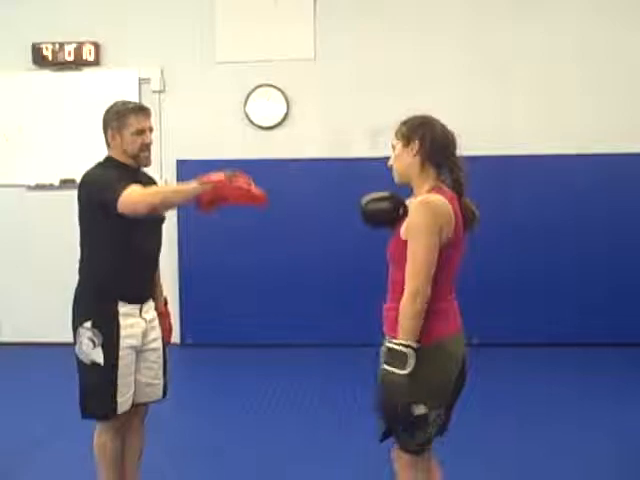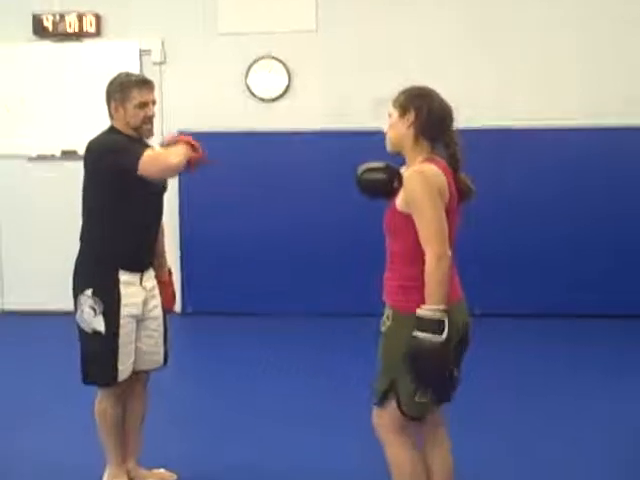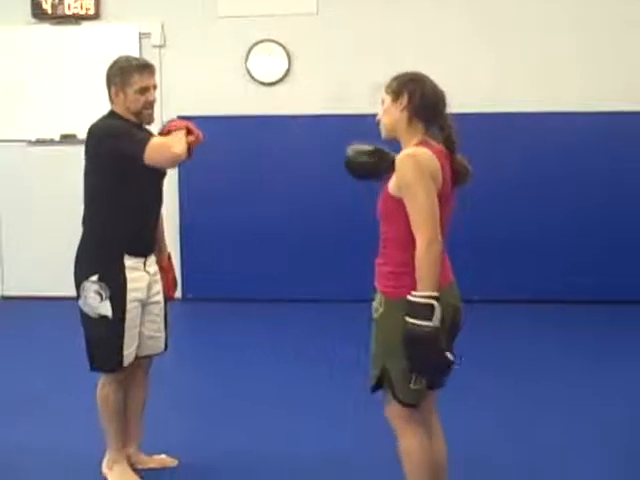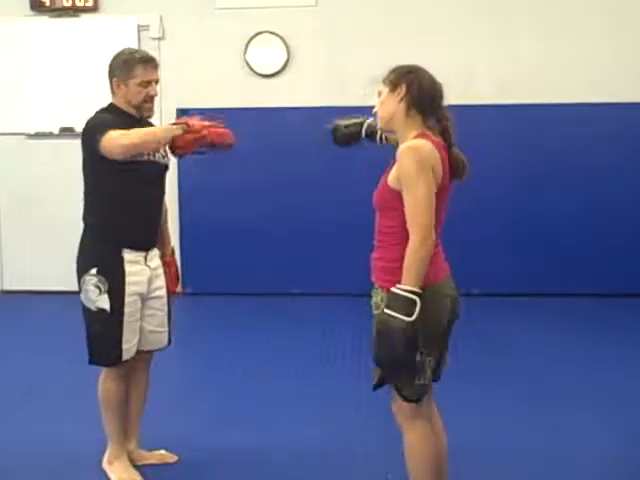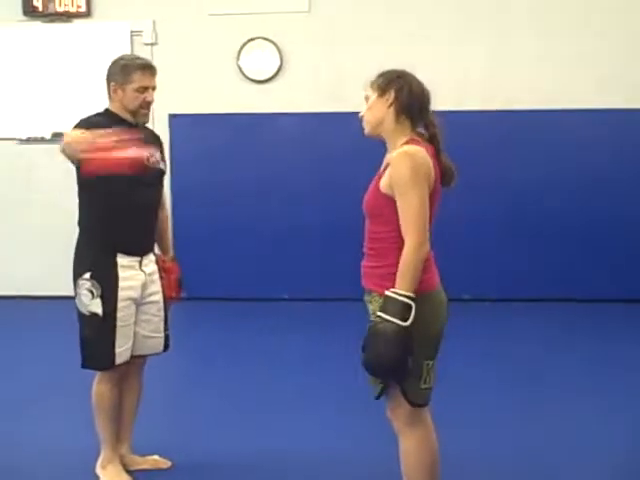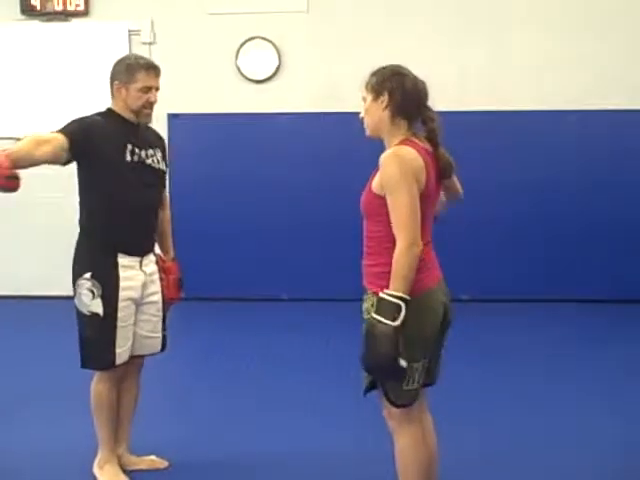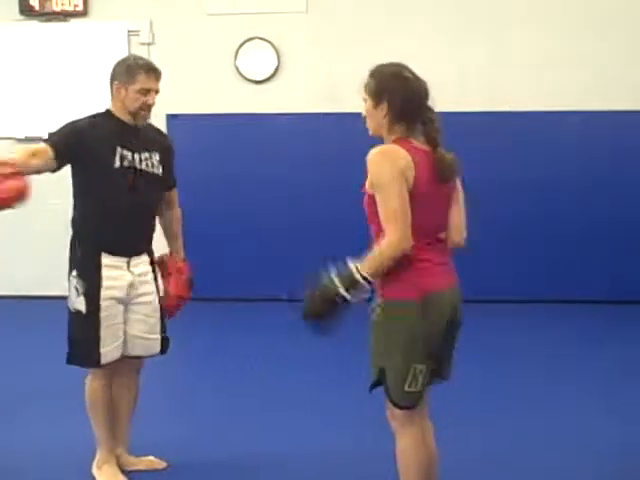
dt=0.2s
person 1, frame 1
left shoulder: (146, 182)
right shoulder: (99, 180)
right elbow: (141, 203)
left wrist: (159, 302)
right wrist: (202, 187)
left hip: (144, 312)
right hip: (107, 315)
left knee: (137, 410)
right knee: (112, 416)
person 1, frame 2
left shoulder: (144, 151)
right shoulder: (105, 149)
right elbow: (165, 166)
left wrist: (162, 270)
right wrist: (183, 149)
left hip: (143, 280)
right hip: (107, 283)
left knee: (140, 376)
right knee: (113, 381)
person 1, frame 3
left shoulder: (145, 135)
right shoulder: (108, 133)
right elbow: (172, 154)
left wrist: (163, 255)
right wrist: (180, 133)
left hip: (145, 264)
right hip: (108, 267)
left knee: (141, 362)
right knee: (115, 368)
person 1, frame 4
left shoulder: (153, 131)
right shoulder: (102, 124)
right elbow: (122, 146)
left wrist: (166, 251)
right wrist: (180, 129)
left hip: (149, 259)
right hip: (111, 261)
left knee: (142, 357)
right knee: (116, 362)
left ankle: (133, 444)
person 1, frame 5
left shoulder: (152, 140)
right shoulder: (98, 127)
right elbow: (74, 143)
left wrist: (168, 256)
right wrist: (102, 148)
left hip: (146, 264)
right hip: (106, 266)
left knee: (137, 362)
right knee: (110, 365)
person 1, frame 6
left shoulder: (155, 140)
right shoulder: (89, 129)
right elbow: (48, 145)
left wrist: (169, 257)
left hip: (145, 265)
right hip: (102, 266)
left knee: (134, 363)
right knee: (108, 365)
person 1, frame 7
left shoulder: (159, 141)
right shoulder: (87, 132)
left elbow: (169, 204)
right elbow: (39, 155)
left wrist: (178, 258)
left hip: (142, 265)
right hip: (97, 265)
left knee: (132, 362)
right knee: (102, 364)
person 2, frame 1
left shoulder: (428, 207)
right shoulder: (442, 201)
left elbow: (417, 292)
left wrist: (397, 364)
right wrist: (401, 216)
left hip: (424, 347)
right hip: (440, 341)
person 2, frame 2
left shoulder: (421, 176)
right shoulder: (435, 171)
left elbow: (438, 256)
left wrist: (431, 325)
right wrist: (397, 185)
left hip: (417, 314)
right hip: (436, 311)
left knee: (389, 424)
right knee: (428, 423)
person 2, frame 3
left shoulder: (413, 160)
right shoulder: (432, 154)
left elbow: (429, 241)
left wrist: (423, 316)
right wrist: (388, 166)
left hip: (408, 301)
right hip: (426, 296)
left knee: (403, 415)
right knee: (422, 411)
person 2, frame 4
left shoulder: (414, 153)
right shoulder: (427, 145)
left elbow: (422, 238)
left wrist: (402, 311)
right wrist: (369, 130)
left hip: (407, 293)
right hip: (424, 290)
left knee: (409, 409)
right knee: (417, 404)
person 2, frame 5
left shoulder: (406, 159)
right shoulder: (411, 152)
left elbow: (416, 244)
left wrist: (394, 316)
left hip: (402, 299)
right hip: (403, 298)
left knee: (406, 415)
right knee: (411, 409)
person 2, frame 6
left shoulder: (397, 159)
right shoulder: (421, 152)
left elbow: (409, 244)
right elbow: (452, 192)
left wrist: (389, 315)
left hip: (401, 299)
right hip: (423, 293)
left knee: (400, 414)
right knee: (412, 408)
person 2, frame 7
left shoulder: (384, 159)
right shoulder: (439, 157)
left elbow: (397, 241)
right elbow: (457, 235)
left wrist: (342, 281)
left hip: (408, 300)
right hip: (441, 292)
left knee: (404, 415)
right knee: (412, 408)
